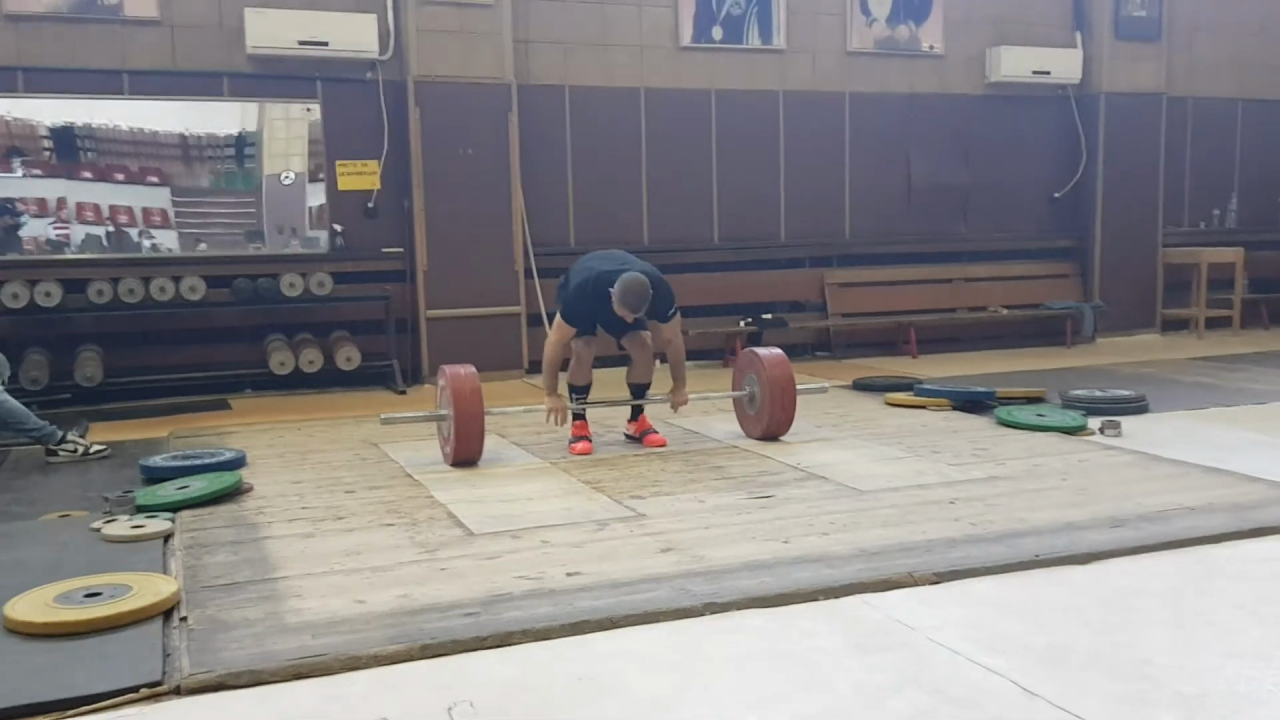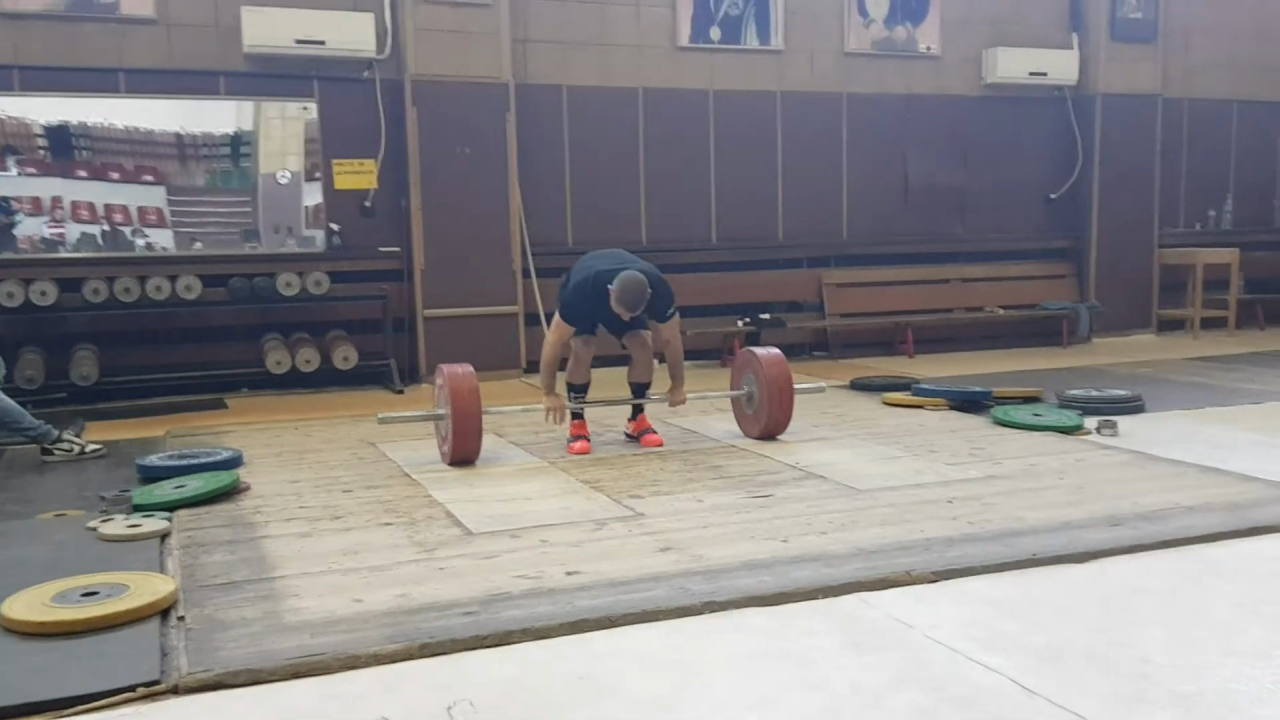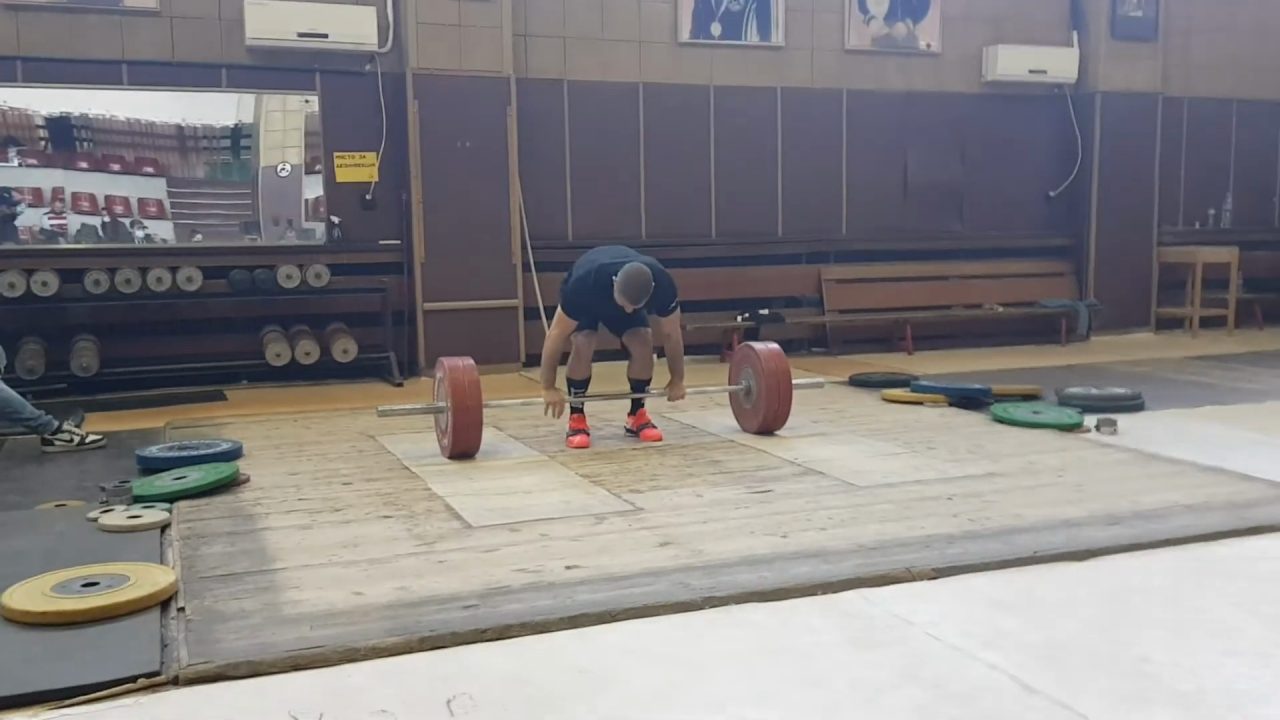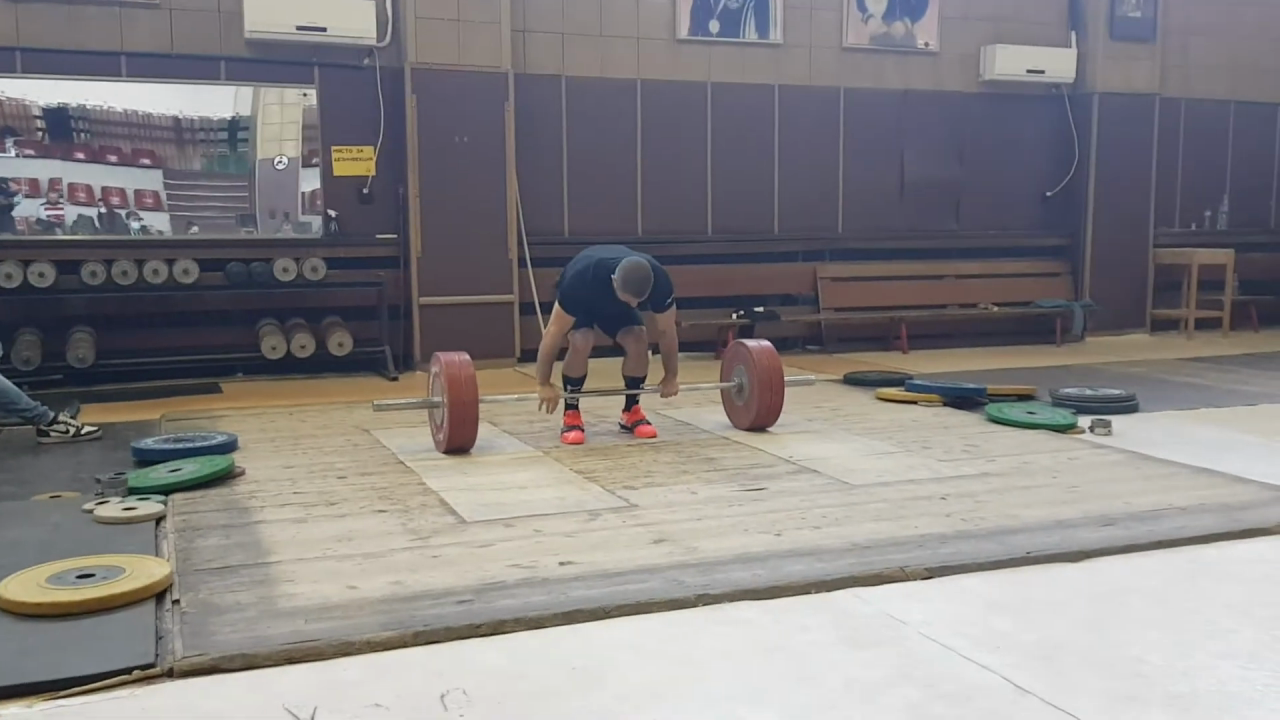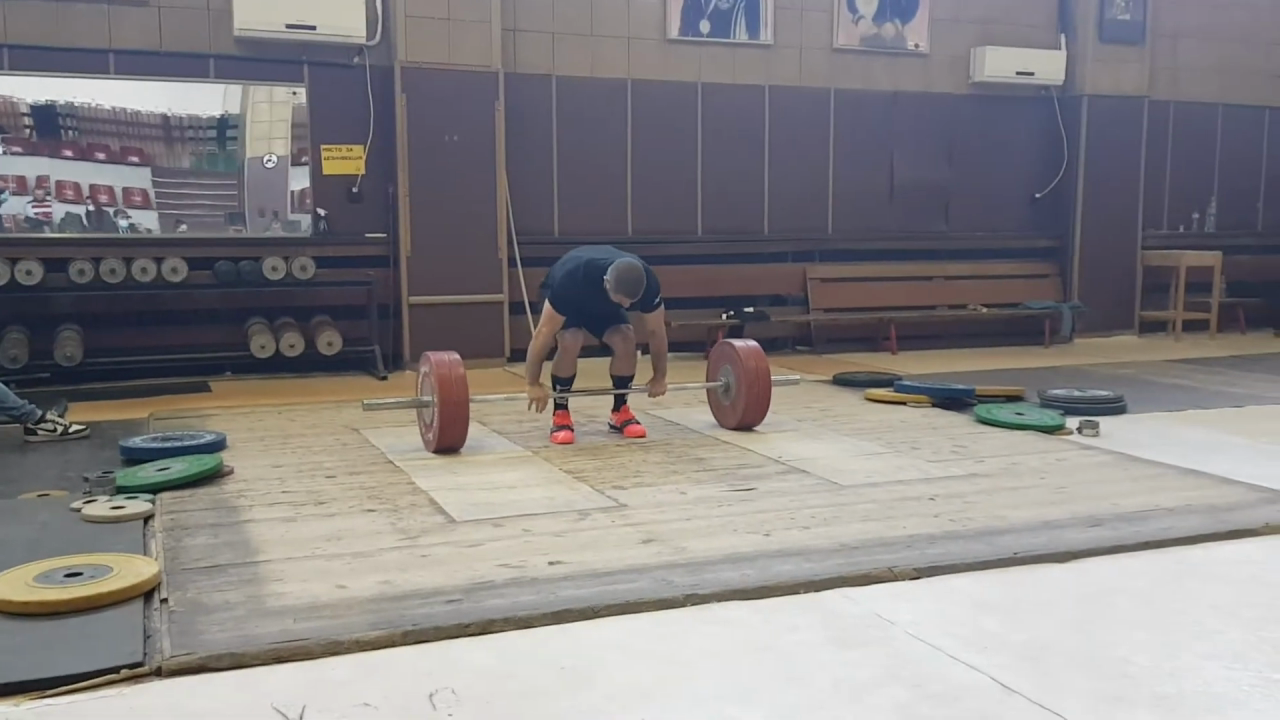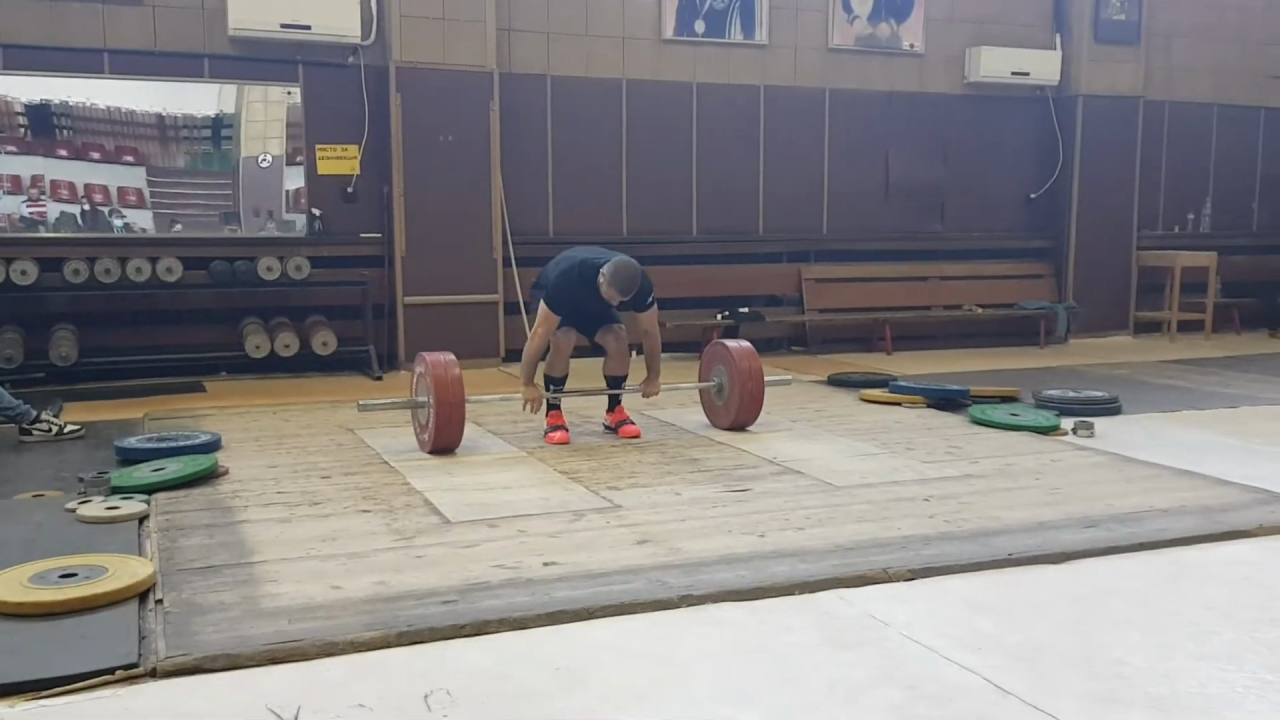
dt=0.2s
person 1, frame 1
left shoulder: (659, 290)
right shoulder: (582, 292)
left elbow: (672, 340)
right elbow: (555, 341)
left wrist: (679, 387)
right wrist: (551, 394)
left hip: (622, 299)
right hip: (584, 297)
left knee: (643, 348)
right knee: (583, 350)
left ankle: (637, 422)
right ankle: (579, 426)
person 1, frame 2
left shoulder: (659, 290)
right shoulder: (581, 291)
left elbow: (671, 340)
right elbow: (554, 340)
left wrist: (677, 386)
right wrist: (549, 393)
left hip: (622, 299)
right hip: (584, 299)
left knee: (644, 347)
right knee: (581, 349)
left ankle: (637, 421)
right ankle: (577, 425)
person 1, frame 3
left shoulder: (663, 284)
right shoulder: (584, 283)
left elbow: (671, 334)
right elbow: (556, 334)
left wrist: (677, 381)
right wrist: (549, 388)
left hip: (625, 295)
right hip: (585, 298)
left knee: (643, 344)
right knee: (583, 344)
left ankle: (637, 415)
right ankle: (577, 420)
person 1, frame 4
left shoulder: (659, 281)
right shoulder: (582, 279)
left elbow: (666, 331)
right elbow: (554, 331)
left wrist: (671, 377)
right wrist: (544, 384)
left hip: (615, 306)
right hip: (580, 302)
left knee: (639, 341)
right knee: (581, 342)
left ankle: (632, 412)
right ankle: (571, 416)
person 1, frame 5
left shoulder: (647, 283)
right shoulder: (572, 279)
left elbow: (656, 331)
right elbow: (544, 331)
left wrist: (659, 377)
right wrist: (533, 383)
left hip: (603, 305)
right hip: (565, 299)
left knee: (626, 340)
right knee: (571, 341)
left ankle: (620, 412)
right ankle: (560, 416)
person 1, frame 6
left shoulder: (640, 284)
right shoulder: (567, 278)
left elbow: (650, 330)
right elbow: (540, 332)
left wrist: (653, 377)
right wrist: (527, 384)
left hip: (594, 305)
right hip: (550, 297)
left knee: (618, 339)
right knee: (563, 340)
left ankle: (615, 412)
right ankle: (553, 416)
